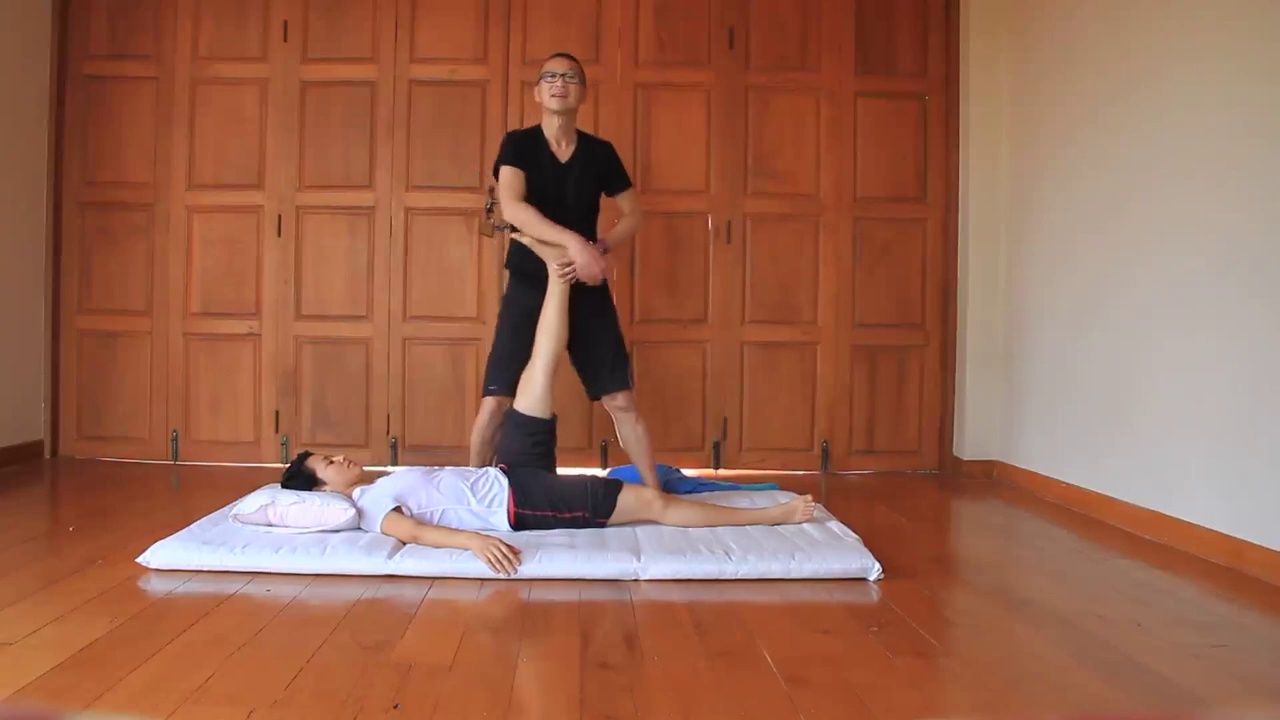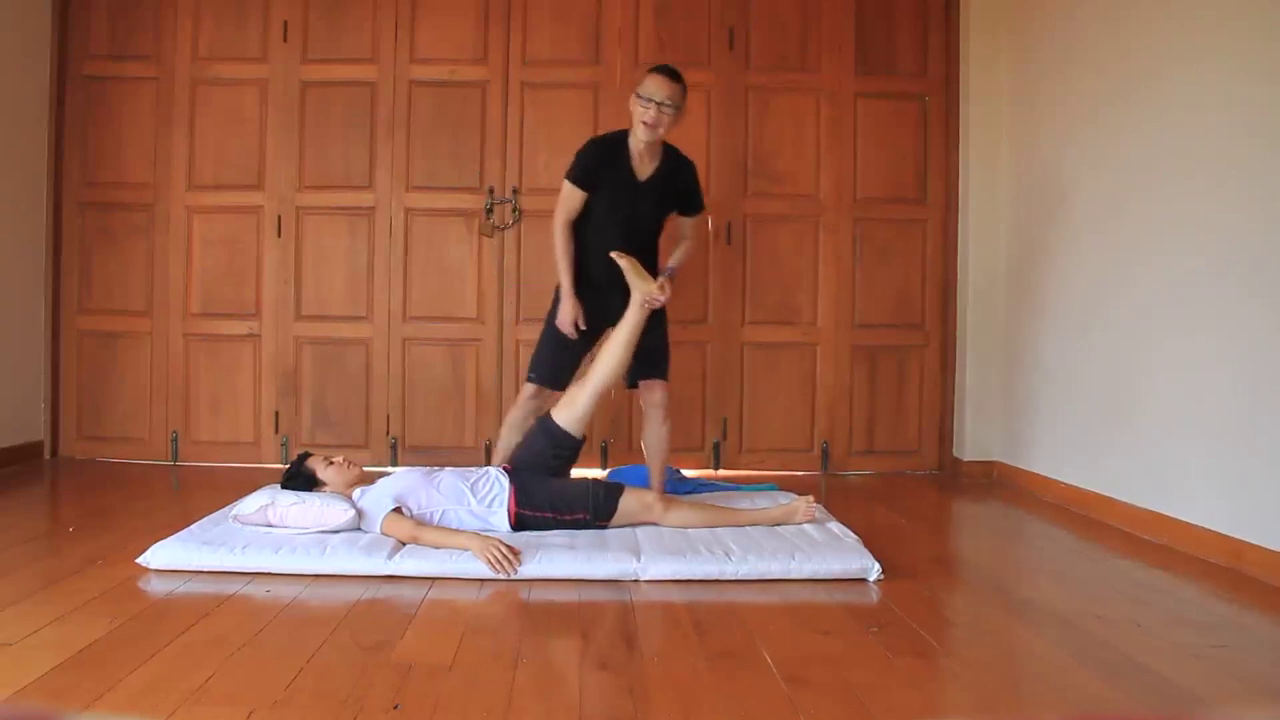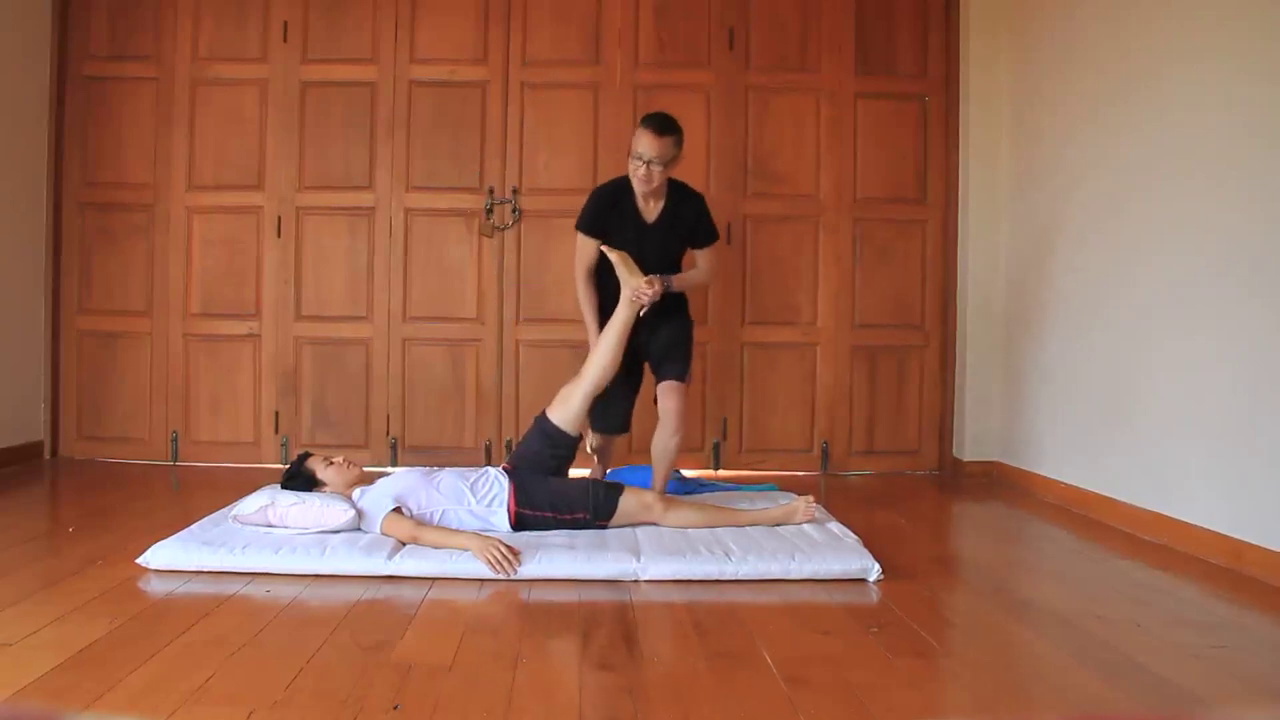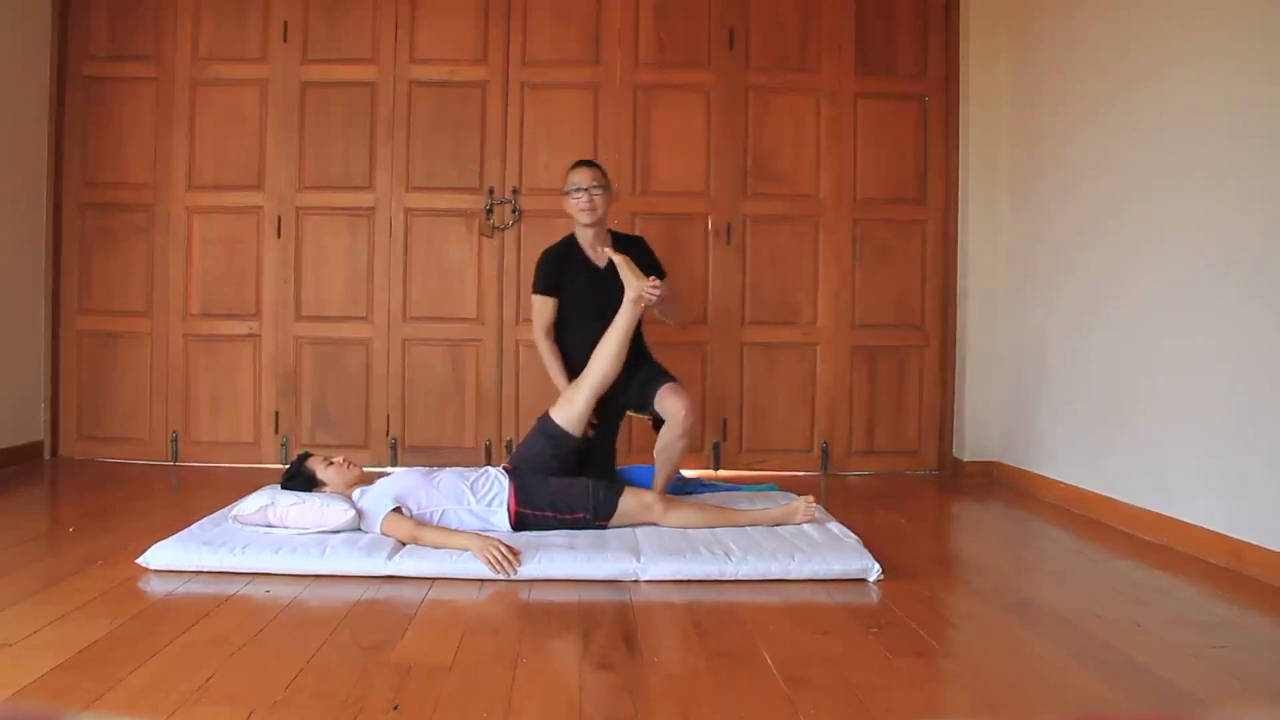
dt=0.7s
person 1, frame 1
left shoulder: (383, 483)
right shoulder: (369, 508)
right elbow: (415, 532)
right wrist: (472, 537)
left hip: (510, 479)
right hip: (517, 503)
left knee: (539, 373)
right knee: (652, 503)
right ankle: (771, 514)
person 1, frame 2
left shoulder: (386, 485)
right shoulder: (368, 507)
right elbow: (414, 532)
right wrist: (473, 540)
left hip: (514, 478)
right hip: (519, 508)
left knee: (583, 395)
right knee: (652, 505)
left ankle: (639, 301)
right ankle: (774, 516)
person 1, frame 3
left shoulder: (386, 483)
right shoulder: (369, 506)
right elbow: (414, 531)
right wrist: (474, 539)
left hip: (513, 478)
right hip: (517, 507)
left knee: (580, 389)
right knee: (651, 504)
left ankle: (630, 299)
right ankle: (771, 515)
person 1, frame 4
left shoulder: (385, 482)
right shoulder: (369, 506)
right elbow: (415, 532)
right wrist: (474, 540)
left hip: (513, 478)
right hip: (518, 508)
left knee: (582, 393)
right knee: (652, 506)
left ankle: (632, 302)
right ankle: (771, 517)
person 2, frame 1
left shoulder: (601, 153)
right shoulder: (518, 145)
left elbow: (632, 217)
right elbow: (512, 208)
left wrist: (597, 250)
right wrist: (573, 241)
left hip: (588, 292)
right hip: (529, 289)
left knee: (621, 401)
right knee: (495, 402)
left ankle: (656, 494)
person 2, frame 2
left shoulder: (681, 170)
right shoulder: (599, 152)
left elbow: (687, 237)
right elbow: (562, 222)
left wrist: (668, 276)
right wrist: (567, 295)
right hip: (585, 289)
left knee: (656, 397)
right knee: (535, 391)
left ankle: (657, 498)
person 2, frame 3
left shoulder: (690, 204)
right shoulder: (605, 199)
left elbow: (705, 271)
right elbow: (583, 273)
left wrist: (666, 284)
right wrist: (597, 341)
left hip: (668, 319)
right hip: (615, 319)
left knee: (672, 406)
right knee: (604, 426)
right ankle: (598, 469)
person 2, frame 4
left shoulder: (636, 249)
right shoulder: (554, 259)
left elbow: (672, 315)
right elbow: (542, 334)
left wrist: (658, 300)
left hip: (636, 367)
left knee: (682, 410)
left ankle: (655, 497)
